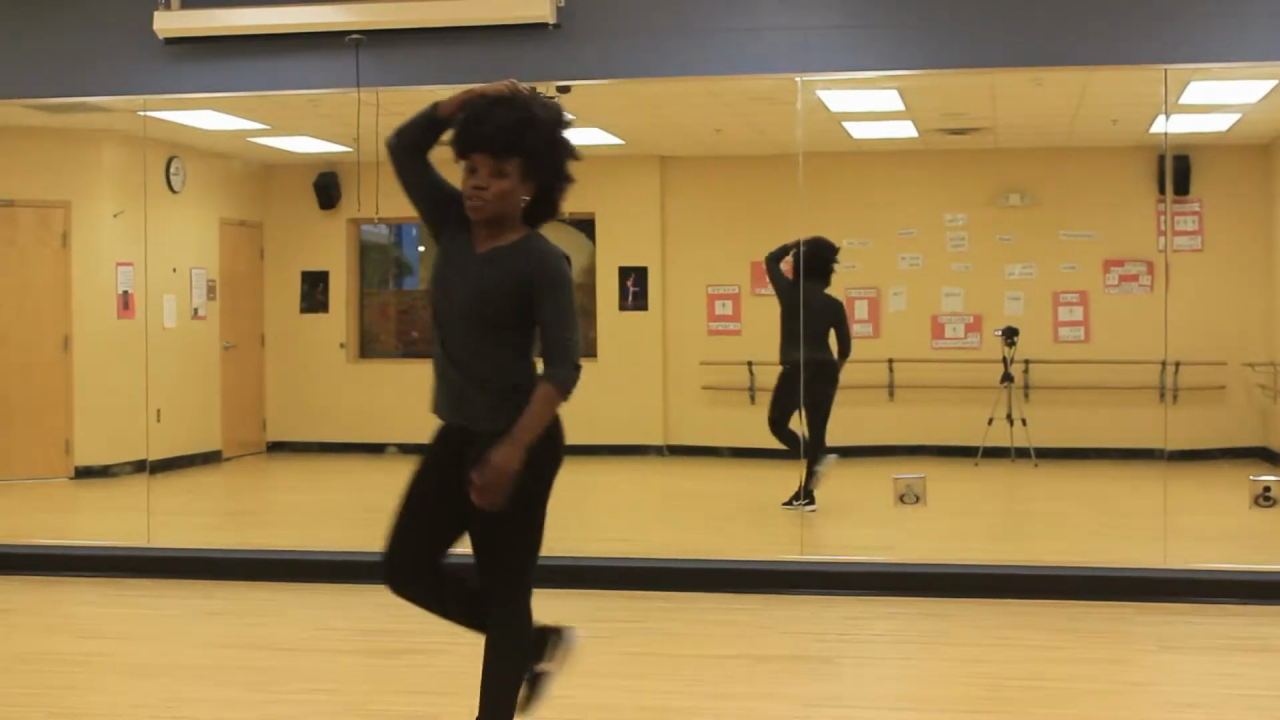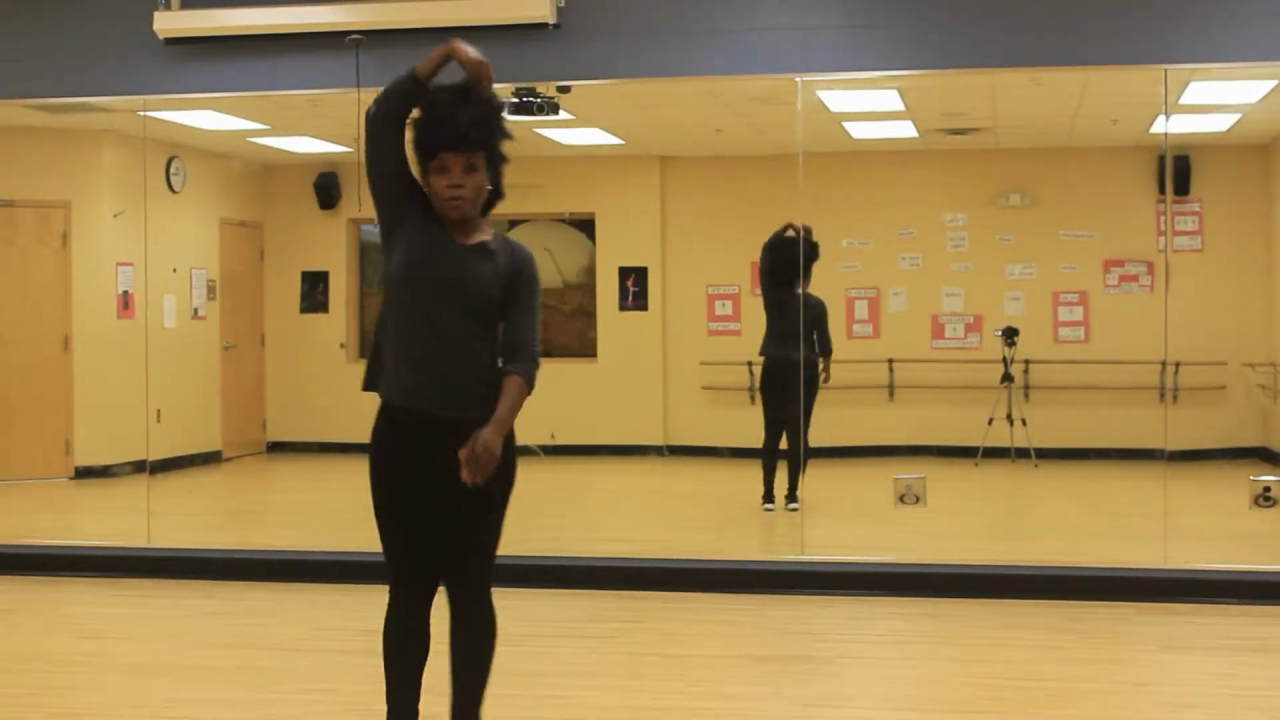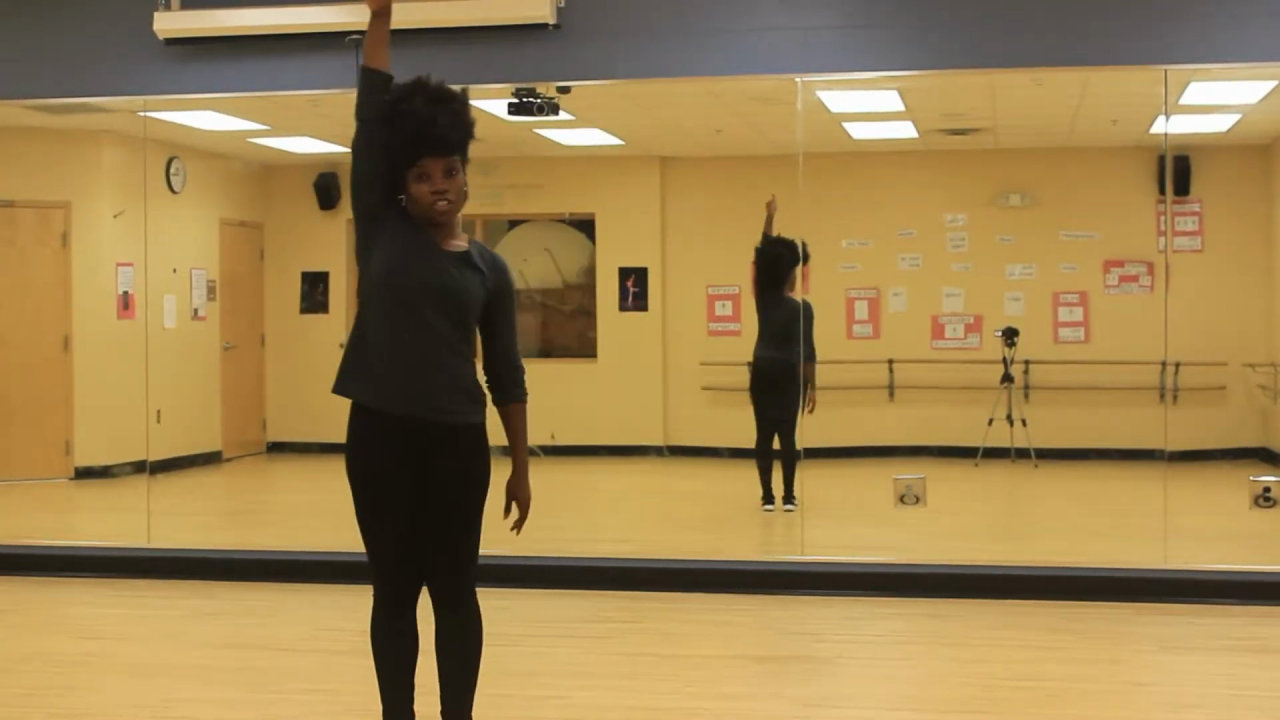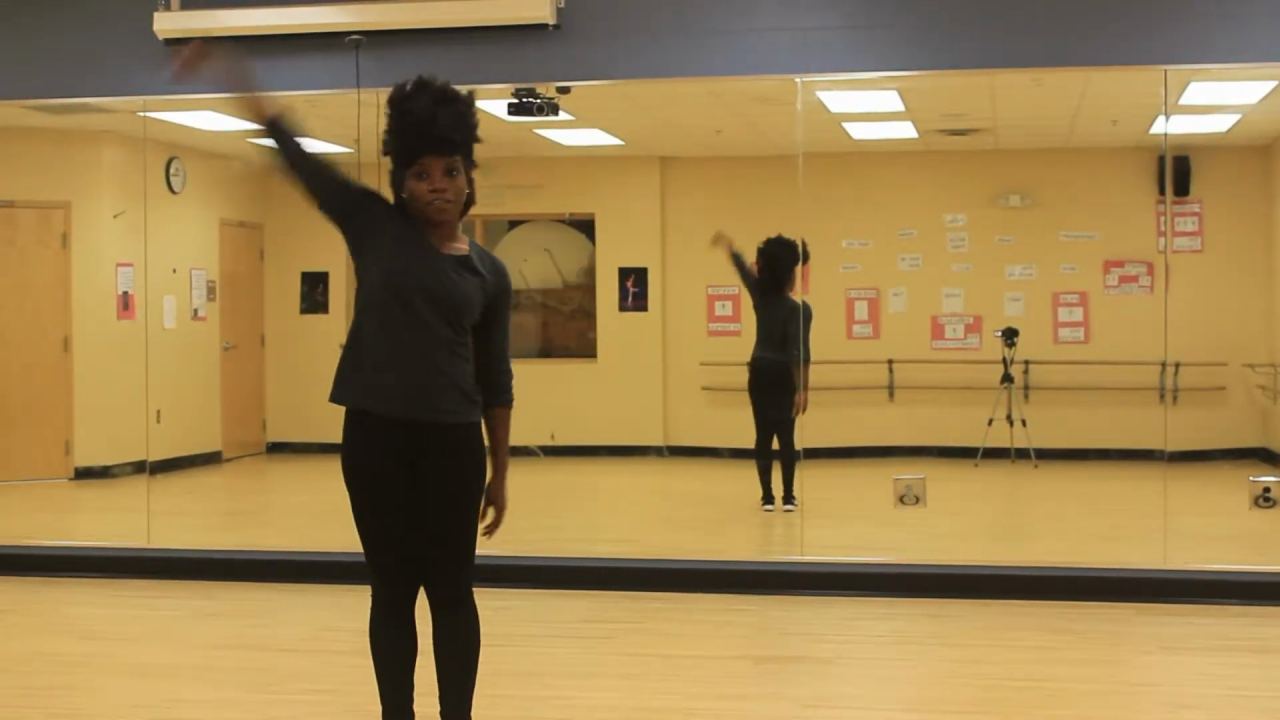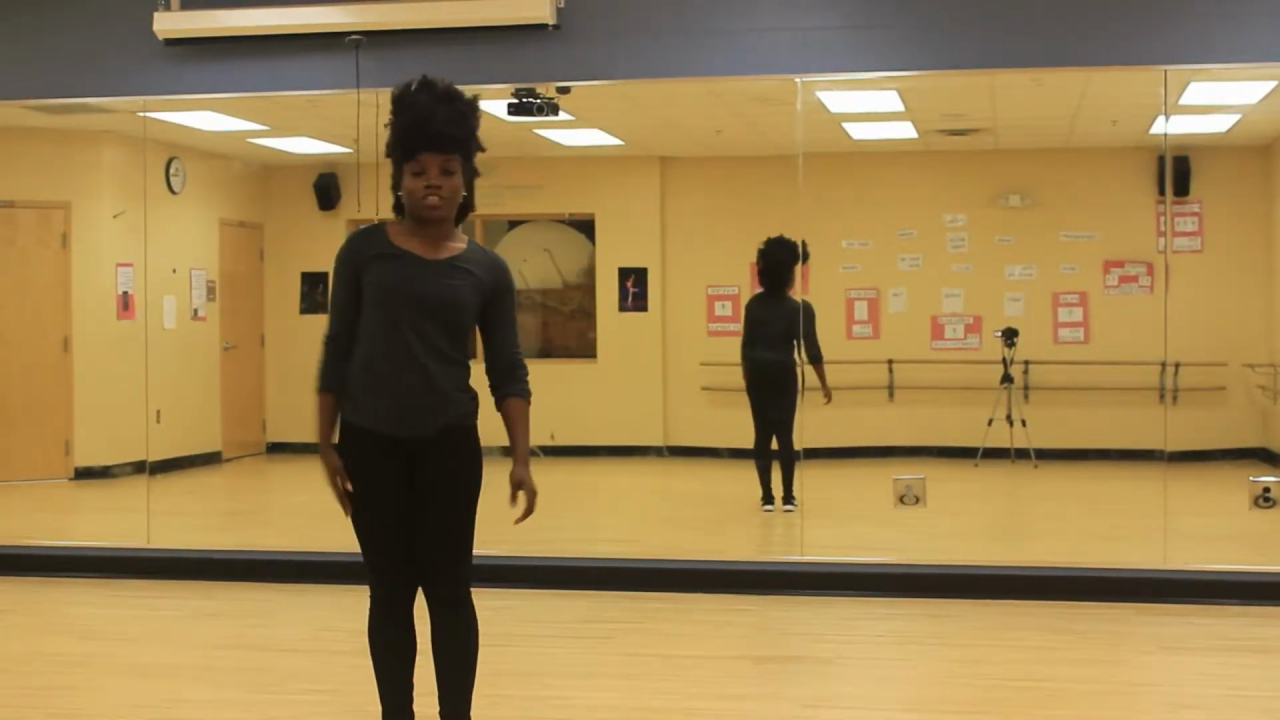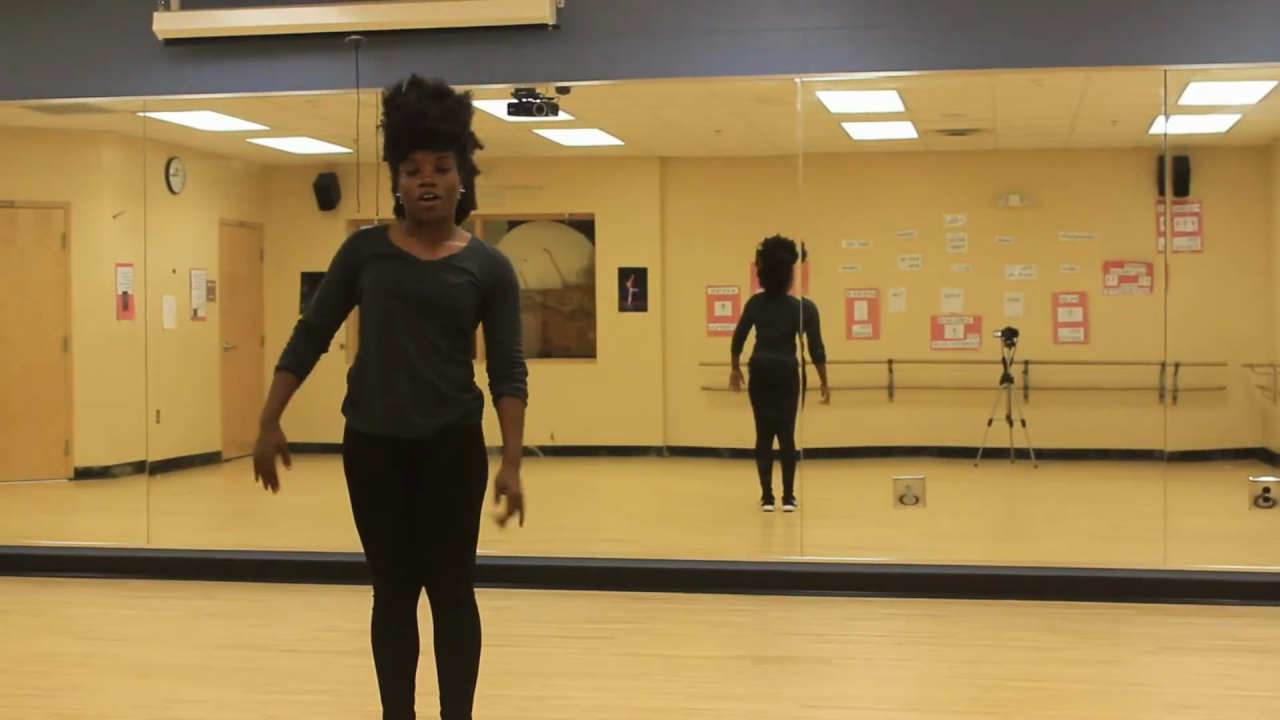
dt=0.3s
person 1, frame 1
left shoulder: (543, 263)
right shoulder: (455, 229)
left elbow: (564, 367)
right elbow: (403, 146)
left wrist: (516, 449)
right wrist: (476, 98)
left hip: (516, 442)
right hip: (458, 437)
left knee: (504, 595)
right knee: (405, 567)
right ankle: (536, 648)
person 1, frame 2
left shoulder: (513, 260)
right shoulder: (405, 221)
left elbow: (522, 359)
right elbow: (382, 119)
left wrist: (496, 430)
right wrist: (445, 53)
left hip: (474, 436)
right hip: (402, 430)
left knee: (468, 588)
right knee: (408, 587)
person 1, frame 3
left shoulder: (489, 269)
right shoulder: (379, 228)
left elbow: (507, 375)
right elbow: (371, 117)
left wrist: (521, 466)
left hip: (457, 440)
right hip: (379, 434)
left knee: (453, 589)
right knee: (394, 589)
person 1, frame 4
left shoulder: (487, 273)
right shoulder: (375, 226)
left elbow: (493, 379)
right elbow: (299, 156)
left wrist: (497, 473)
right wrist: (234, 78)
left hip: (451, 439)
right hip: (375, 433)
left knee: (450, 589)
right knee: (391, 589)
person 1, frame 5
left shoulder: (485, 269)
right shoulder: (365, 249)
left elbow: (507, 369)
right elbow: (337, 350)
left wrist: (522, 458)
right wrist: (326, 443)
left hip: (447, 443)
right hip: (371, 442)
left knee: (449, 590)
right knee: (389, 590)
person 1, frame 6
left shoulder: (488, 266)
right shoulder: (365, 249)
left elbow: (508, 370)
right elbow: (312, 334)
left wrist: (511, 461)
right wrist: (269, 422)
left hip: (451, 443)
right hip: (373, 441)
left knee: (451, 588)
right knee: (392, 588)
person 2, frame 1
left shoulder: (789, 292)
right shoulder: (834, 305)
left elbow: (772, 260)
right elbow: (845, 346)
left wrist: (796, 246)
right wrist: (835, 372)
left hip: (797, 370)
right hip: (825, 370)
left knee: (778, 423)
right knee: (816, 433)
left ankle: (818, 458)
right ankle: (806, 494)
person 2, frame 2
left shoulder: (771, 294)
right shoulder: (815, 305)
left elbow: (768, 251)
right elbow: (824, 345)
left wrist: (787, 229)
right wrist: (827, 367)
left hip: (774, 371)
right hip: (803, 372)
left knee: (773, 433)
right knee: (797, 434)
left ankle: (768, 495)
right ankle: (791, 495)
person 2, frame 3
left shoulder: (762, 297)
right shoulder: (801, 308)
left elbow: (763, 251)
right elbow: (806, 352)
left wrist: (770, 216)
right wrist: (811, 387)
left hip: (762, 373)
right hip: (788, 375)
left knee: (764, 435)
right knee: (787, 435)
left ankle: (768, 496)
right ankle: (788, 496)
person 2, frame 4
left shoulder: (760, 296)
right shoulder: (799, 309)
left elbow: (744, 271)
right elbow: (800, 352)
left wrist: (729, 247)
right wrist: (802, 389)
left hip: (760, 372)
right hip: (784, 375)
left knee: (763, 435)
right knee: (785, 435)
left ankle: (768, 497)
right ankle: (788, 497)
person 2, frame 5
left shoulder: (756, 303)
right shoulder: (800, 308)
left elbow: (748, 343)
right elbow: (811, 350)
left wrist: (747, 373)
right wrist: (824, 385)
left hip: (758, 373)
right hip: (783, 374)
left knee: (762, 434)
right knee: (784, 434)
left ankle: (767, 496)
right ankle: (788, 497)
person 2, frame 6
left shoulder: (755, 303)
right shoulder: (804, 308)
left elbow: (738, 339)
right elbow: (816, 348)
left wrist: (736, 369)
right wrist: (824, 382)
left hip: (759, 372)
right hip: (786, 374)
left knee: (764, 434)
right knee: (786, 434)
left ankle: (767, 496)
right ankle: (788, 496)
